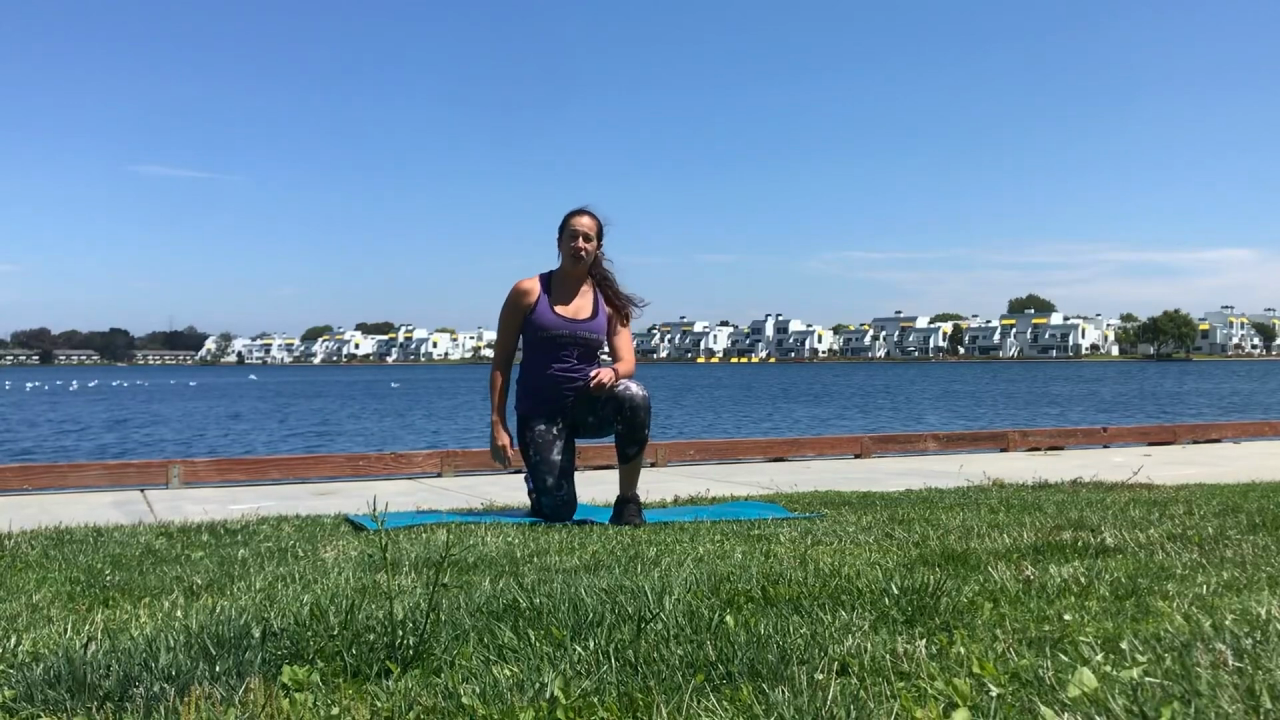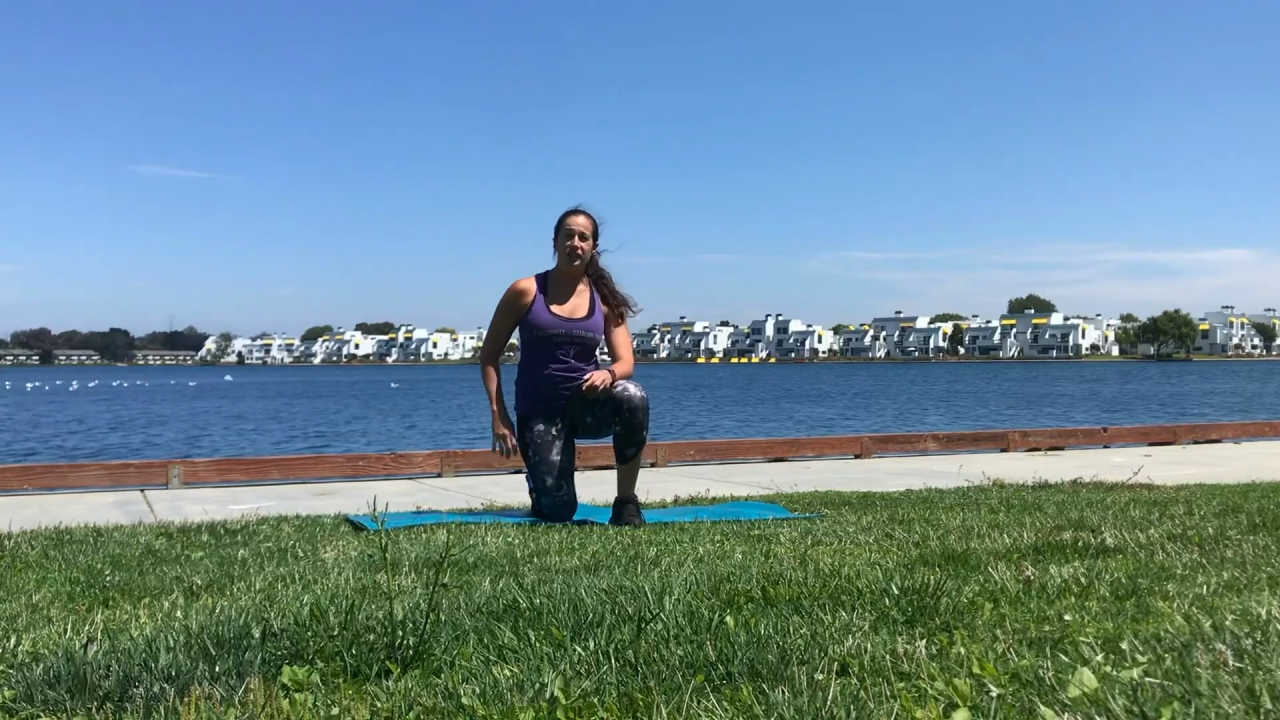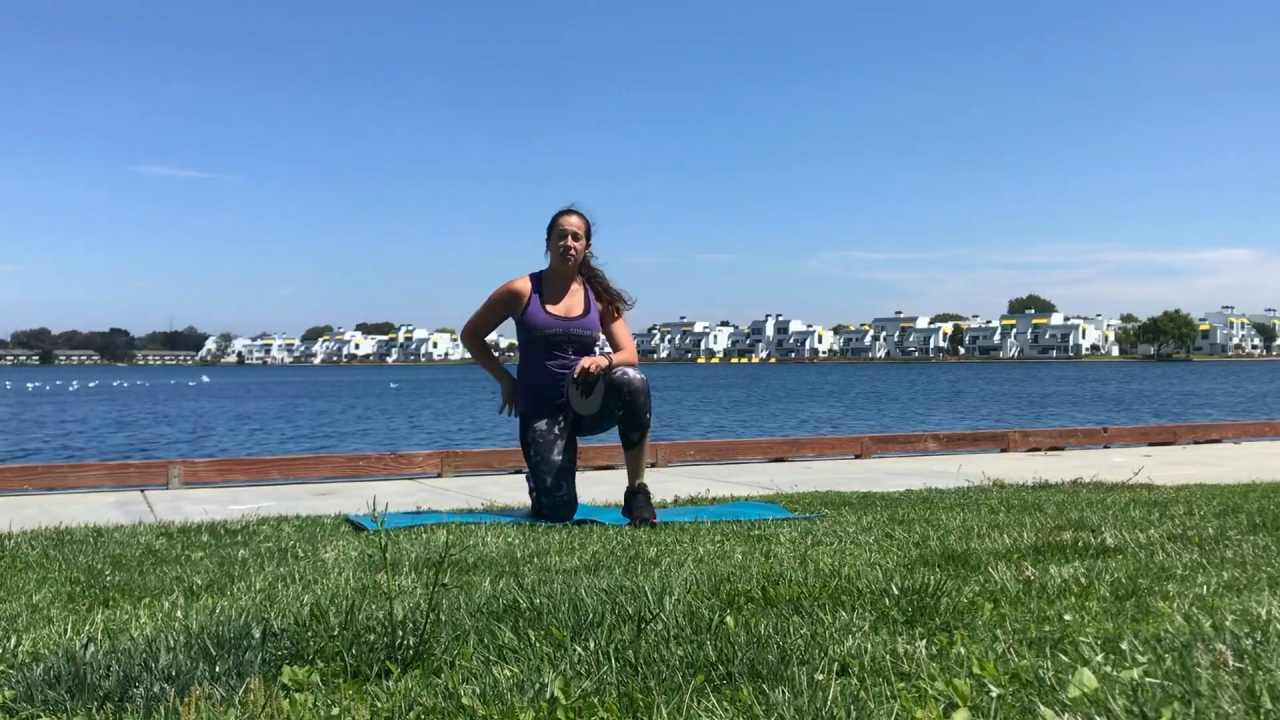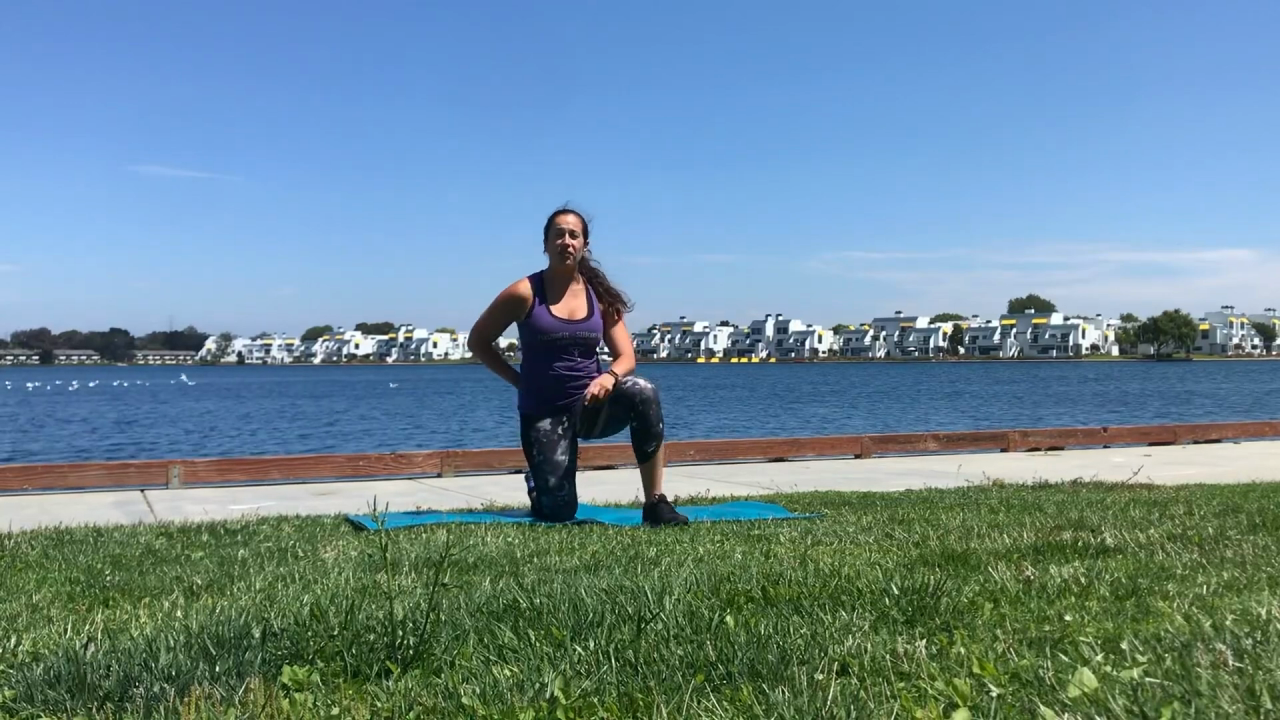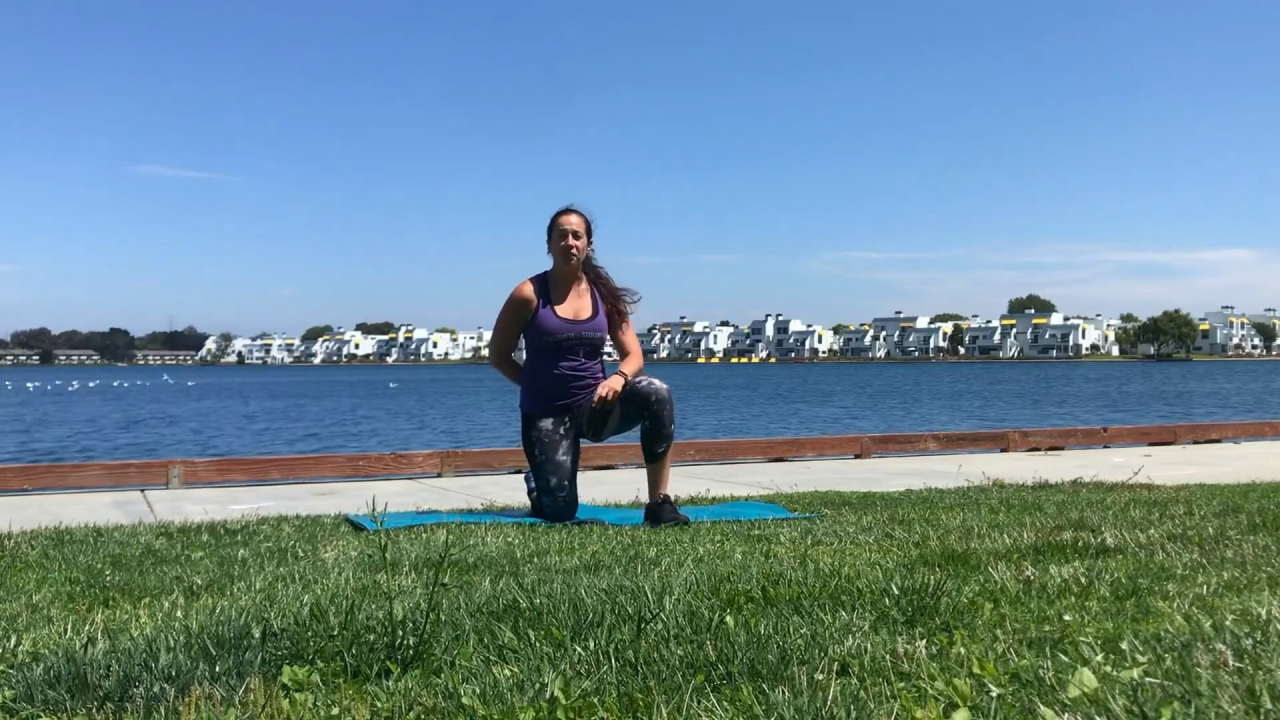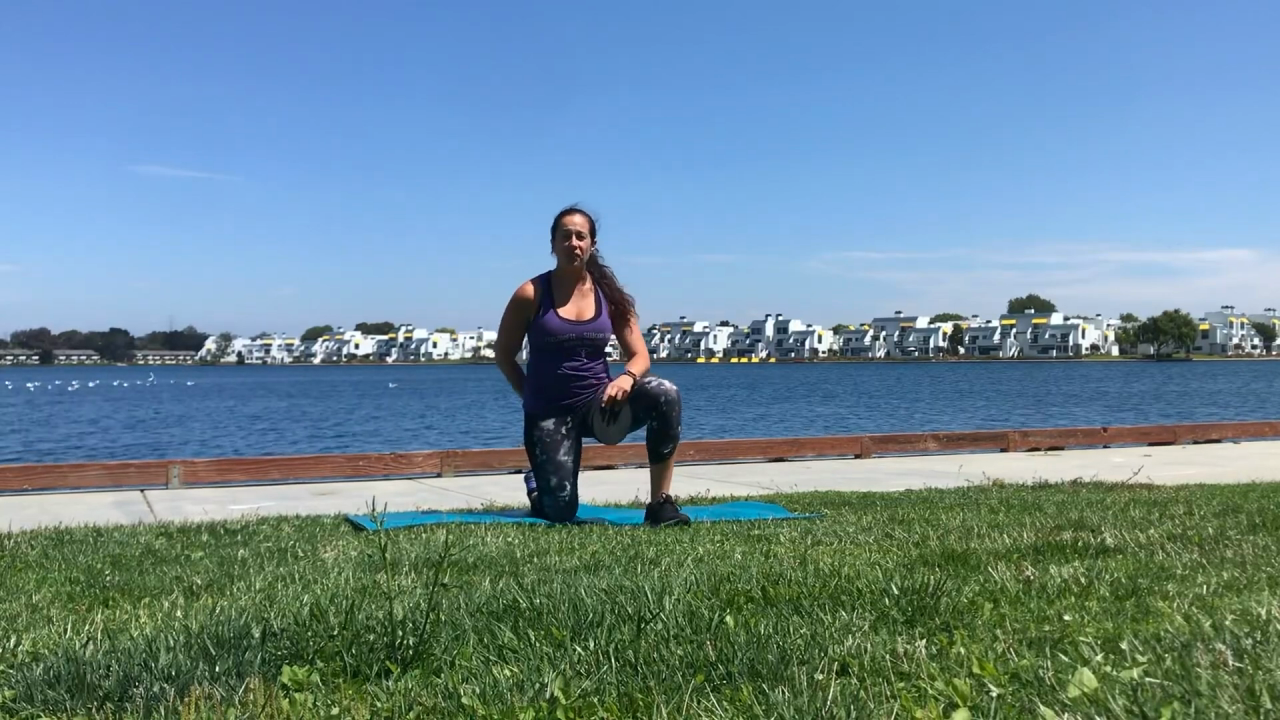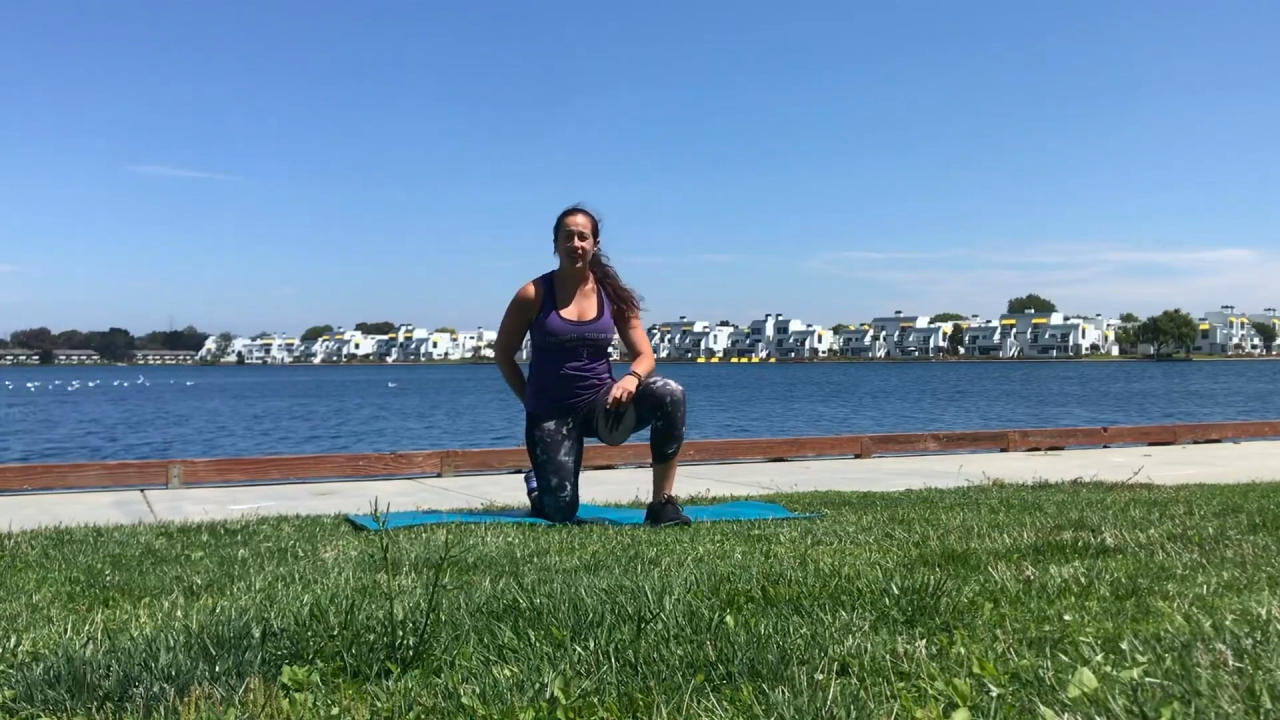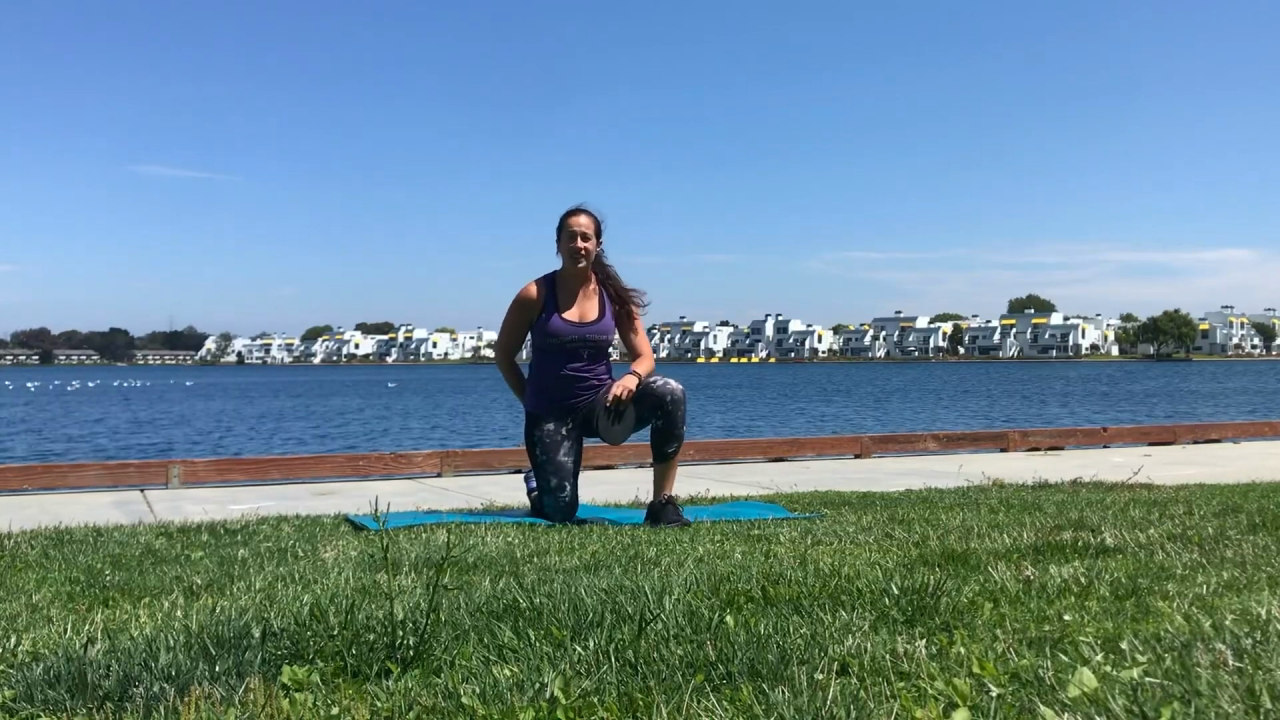
dt=0.2s
person 1, frame 1
left shoulder: (610, 301)
right shoulder: (528, 292)
left elbow: (627, 362)
right elbow: (501, 362)
left wrist: (611, 372)
right wrist: (497, 424)
left hip: (589, 406)
right hip: (540, 413)
left knee: (634, 396)
right knee: (559, 511)
left ankle: (628, 501)
right ankle: (538, 486)
person 1, frame 2
left shoulder: (606, 300)
right shoulder: (526, 291)
left elbow: (626, 363)
right elbow: (489, 353)
left wrist: (608, 375)
right wrist: (498, 416)
left hip: (589, 406)
right hip: (539, 413)
left knee: (632, 398)
right knee: (558, 511)
left ankle: (626, 501)
right ankle: (540, 486)
person 1, frame 3
left shoulder: (600, 295)
right shoulder: (522, 291)
left elbow: (630, 356)
right elbow: (471, 334)
left wrist: (604, 361)
right wrist: (506, 379)
right hip: (542, 410)
left knee: (631, 381)
right knee: (559, 512)
left ankle: (636, 492)
right ankle: (541, 485)
person 1, frame 4
left shoulder: (600, 295)
right shoulder: (524, 293)
left elbow: (627, 357)
right elbow: (478, 342)
left wrist: (610, 377)
right wrist: (523, 381)
left hip: (590, 404)
right hip: (544, 412)
left knee: (642, 392)
right knee: (559, 511)
left ankle: (656, 504)
right ankle: (537, 485)
person 1, frame 5
left shoulder: (606, 295)
right shoulder: (528, 295)
left elbow: (633, 355)
right elbow: (498, 355)
left wrist: (619, 378)
right wrist: (538, 388)
left hip: (594, 404)
right hip: (547, 413)
left knee: (655, 392)
right knee: (560, 511)
left ankle: (659, 504)
right ankle: (537, 486)
person 1, frame 6
left shoulder: (610, 296)
right shoulder: (531, 295)
left elbow: (640, 355)
right elbow: (504, 356)
left wrist: (627, 378)
right wrist: (533, 400)
left hip: (598, 402)
right hip: (550, 413)
left knee: (664, 394)
right knee: (560, 511)
left ankle: (660, 503)
right ankle: (537, 486)
person 1, frame 7
left shoulder: (613, 295)
right shoulder: (533, 295)
left elbow: (645, 356)
right elbow: (503, 354)
left wrist: (632, 379)
right wrist: (531, 402)
left hip: (601, 403)
right hip: (551, 413)
left knee: (669, 394)
right knee: (561, 511)
left ankle: (662, 504)
right ankle: (538, 486)
person 1, frame 8
left shoulder: (615, 296)
right shoulder: (535, 295)
left elbow: (645, 357)
right elbow: (504, 355)
left wrist: (632, 377)
right wrist: (531, 403)
left hip: (600, 404)
right hip: (551, 413)
left knee: (669, 393)
right knee: (560, 512)
left ankle: (662, 504)
right ankle: (537, 486)
